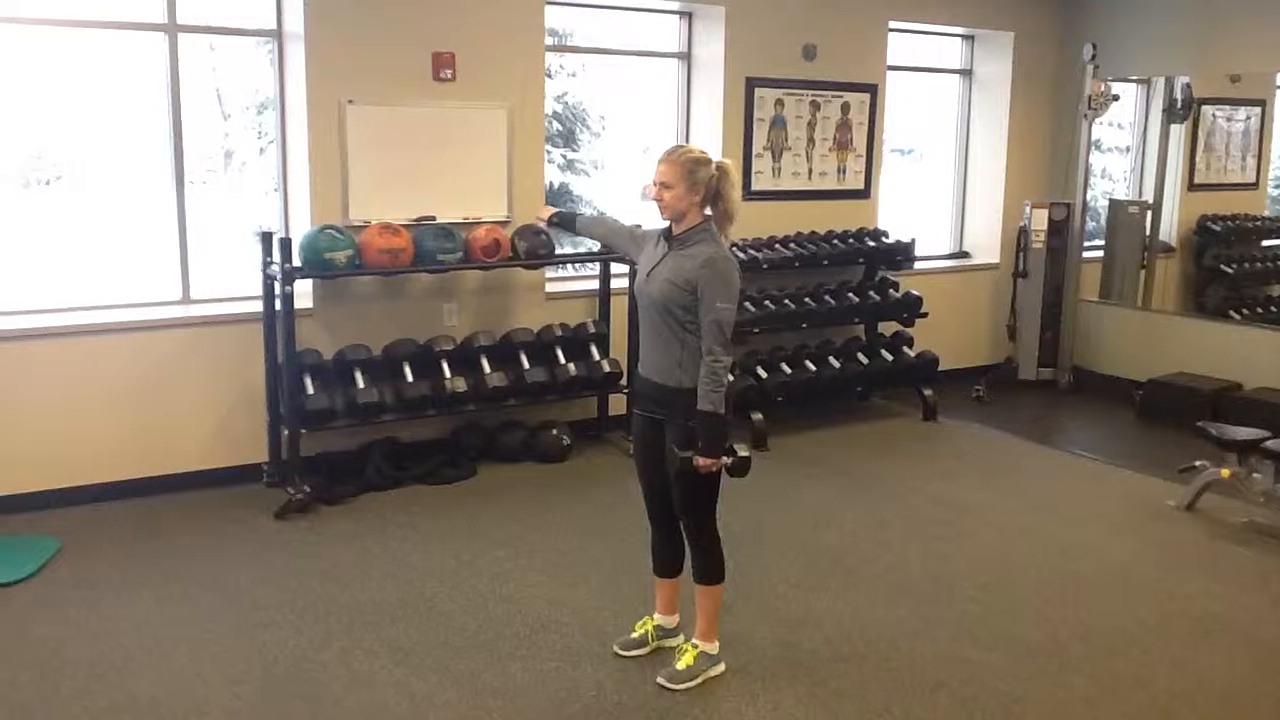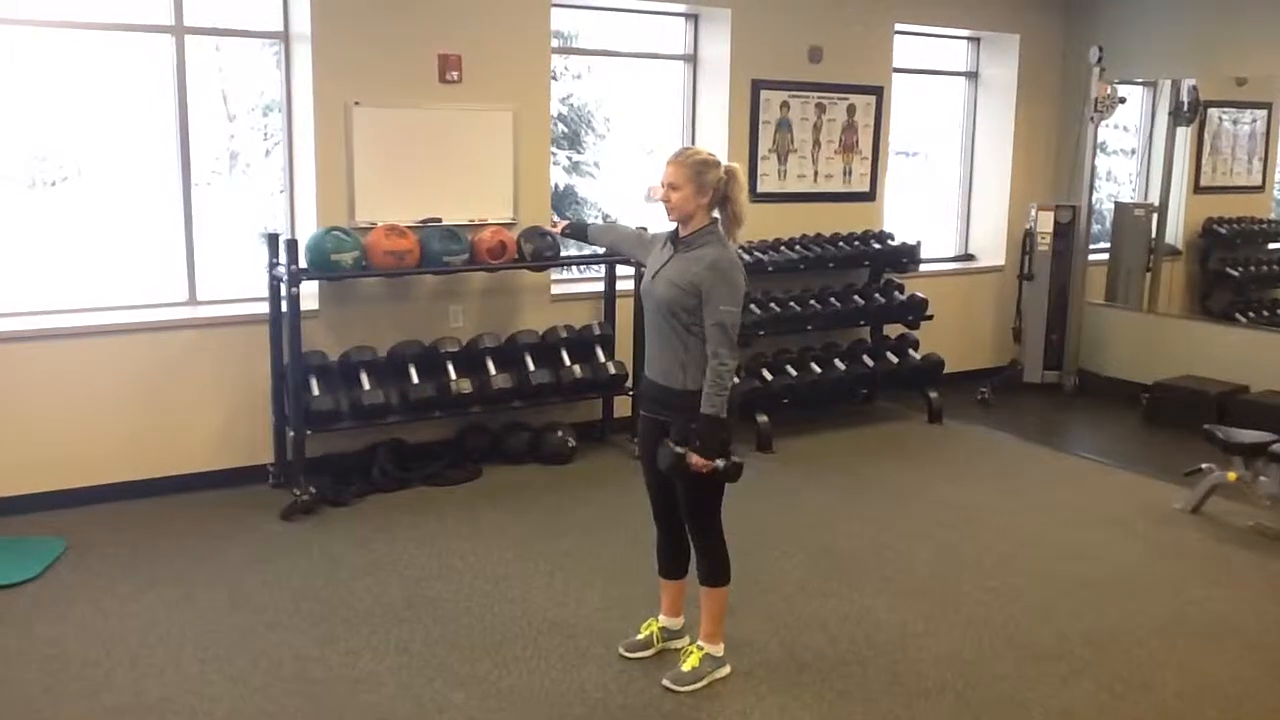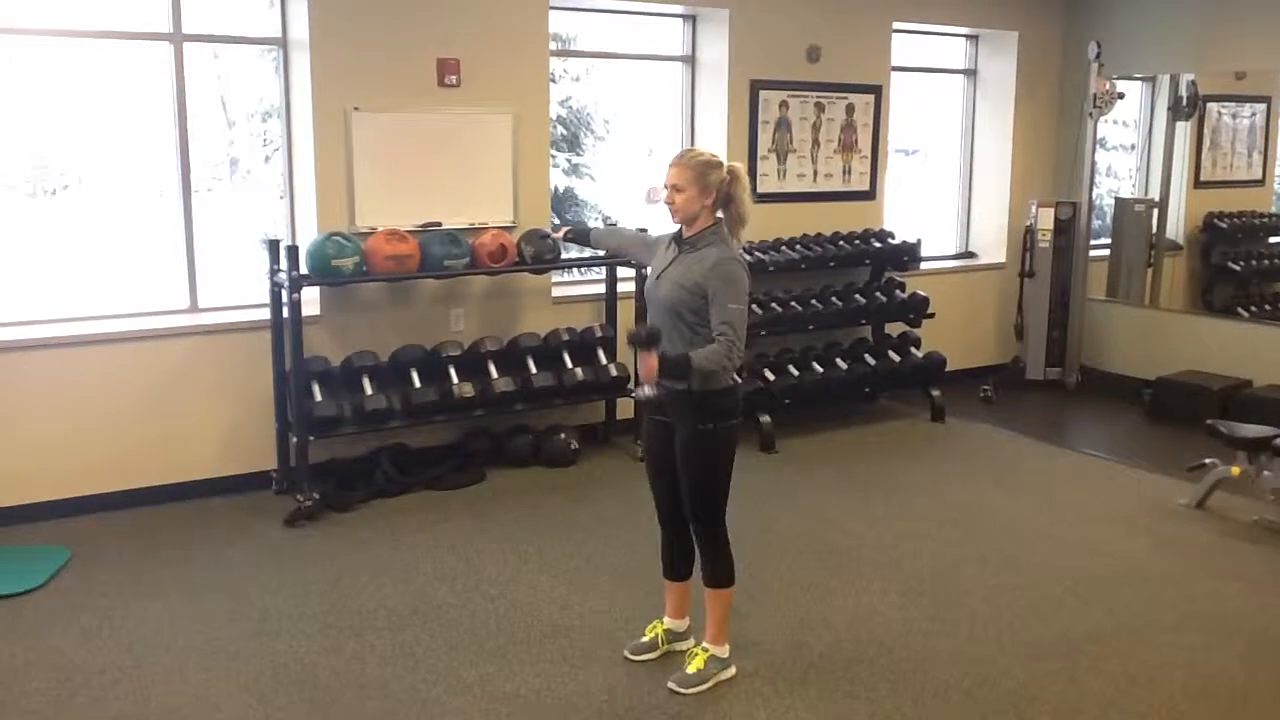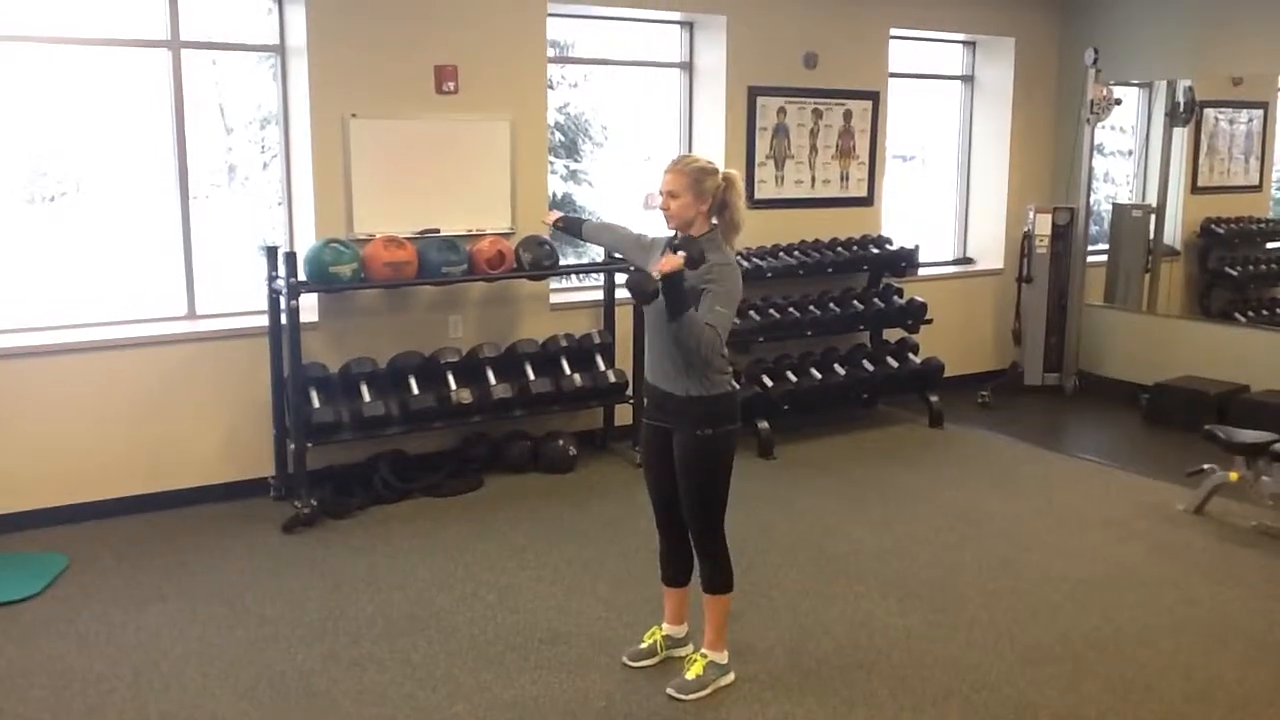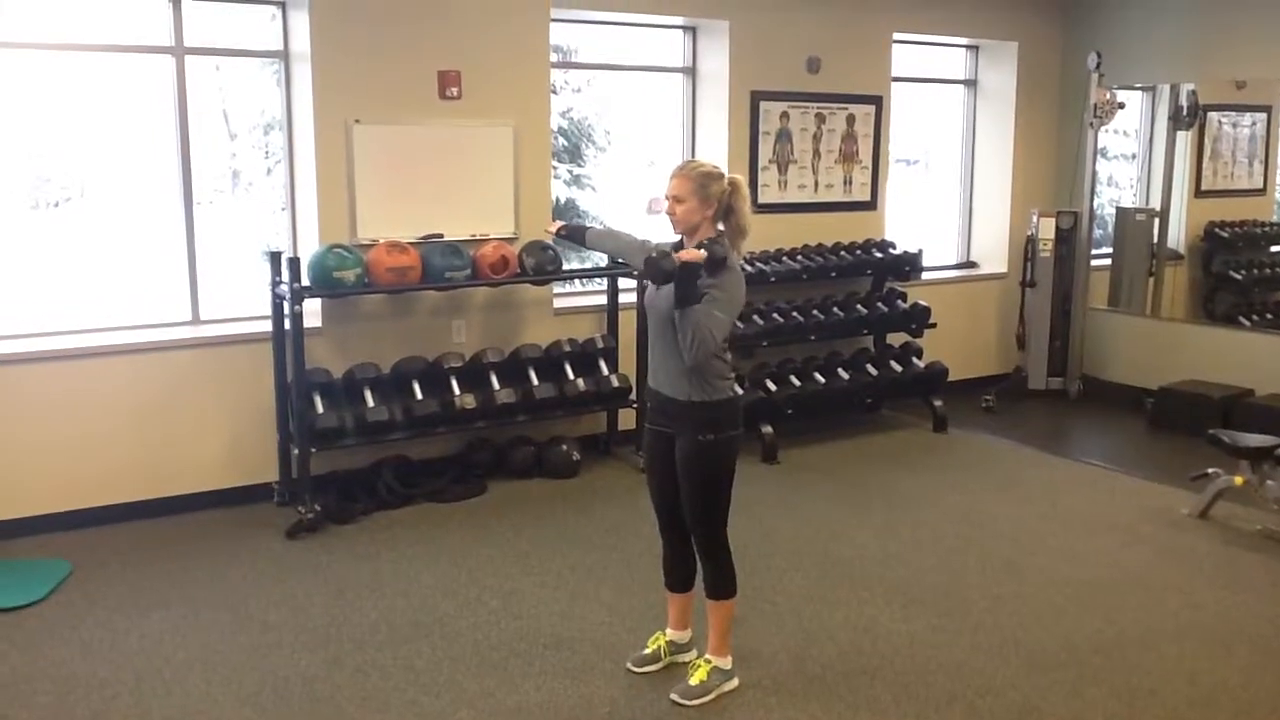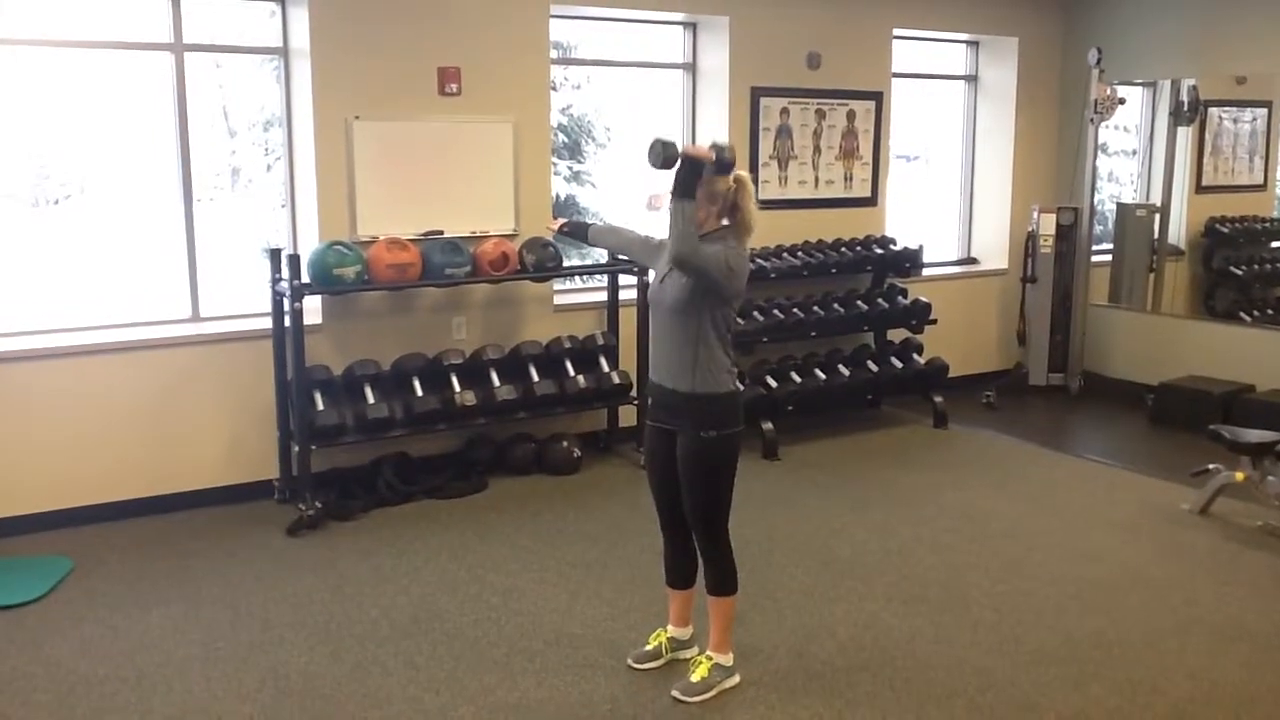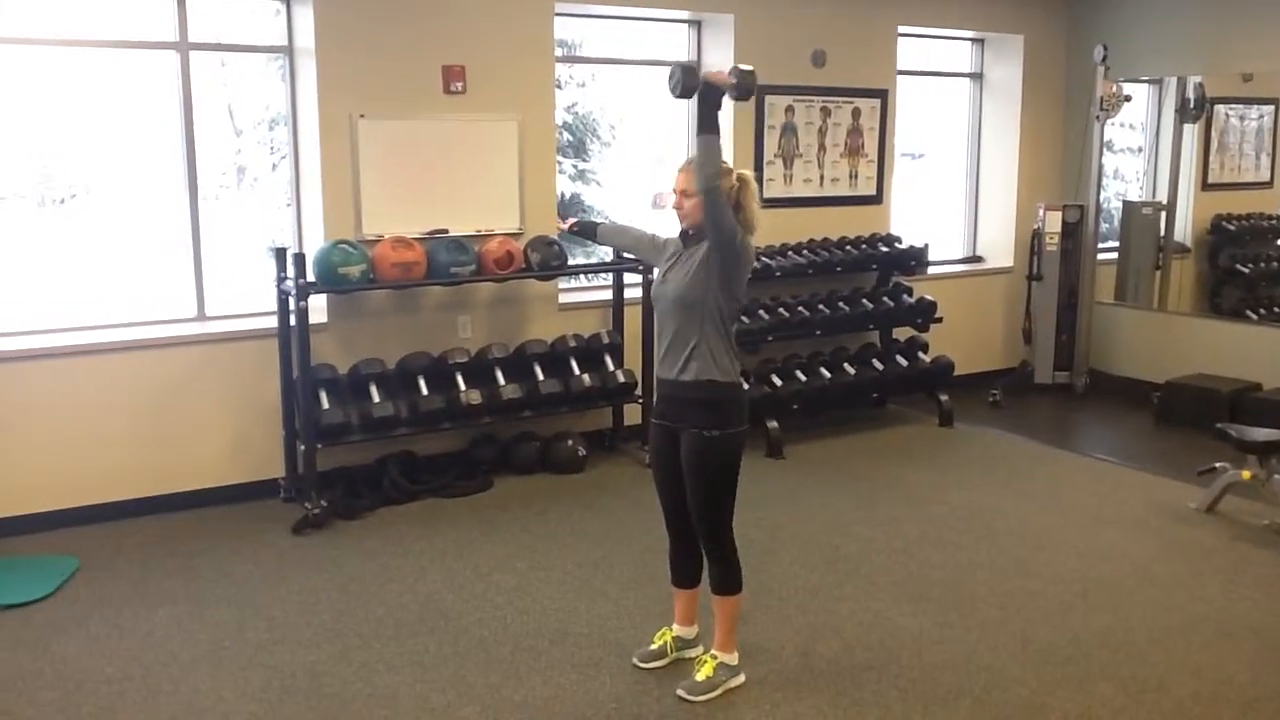
dt=0.5s
person 1, frame 1
left shoulder: (714, 260)
right shoulder: (656, 242)
left elbow: (717, 353)
right elbow: (613, 231)
left wrist: (710, 432)
right wrist: (560, 218)
left hip: (690, 408)
right hip: (649, 398)
left knee: (697, 524)
right knee: (661, 518)
left ankle: (707, 647)
right ankle: (664, 622)
person 1, frame 2
left shoulder: (719, 262)
right shoulder: (663, 245)
left elbow: (722, 356)
right elbow: (622, 238)
left wrist: (709, 432)
right wrist: (573, 229)
left hip: (694, 409)
right hip: (655, 400)
left knee: (701, 525)
right knee: (666, 520)
left ankle: (711, 649)
right ankle: (669, 624)
person 1, frame 3
left shoulder: (723, 262)
right shoulder: (667, 246)
left elbow: (729, 349)
right elbow: (625, 241)
left wrist: (670, 364)
right wrist: (576, 234)
left hip: (706, 411)
right hip: (663, 404)
left knee: (707, 526)
right knee: (670, 520)
left ankle: (717, 650)
right ankle: (675, 625)
person 1, frame 4
left shoulder: (719, 266)
right shoulder: (661, 247)
left elbow: (706, 347)
right elbow: (617, 236)
left wrist: (673, 287)
right wrist: (566, 222)
left hip: (704, 414)
right hip: (661, 406)
left knee: (705, 531)
right knee: (670, 526)
left ankle: (716, 656)
right ankle: (673, 632)
person 1, frame 5
left shoulder: (723, 272)
right shoulder: (672, 256)
left elbow: (697, 348)
right elbow: (622, 244)
left wrist: (687, 281)
right wrist: (569, 231)
left hip: (707, 419)
right hip: (663, 410)
left knee: (708, 538)
right knee: (672, 532)
left ankle: (720, 662)
right ankle: (677, 637)
person 1, frame 6
left shoulder: (727, 258)
right shoulder: (670, 249)
left elbow: (684, 253)
right elbow: (624, 238)
left wrist: (690, 175)
right wrist: (571, 228)
left hip: (709, 414)
right hip: (664, 406)
left knee: (709, 534)
right knee: (673, 530)
left ankle: (721, 658)
right ankle: (678, 634)
person 1, frame 7
left shoulder: (729, 252)
right shoulder: (674, 247)
left elbow: (713, 187)
right elbow: (628, 237)
left wrist: (709, 108)
right wrist: (579, 228)
left hip: (714, 410)
right hip: (669, 404)
left knee: (714, 533)
right knee: (678, 528)
left ankle: (726, 659)
right ankle: (683, 632)
